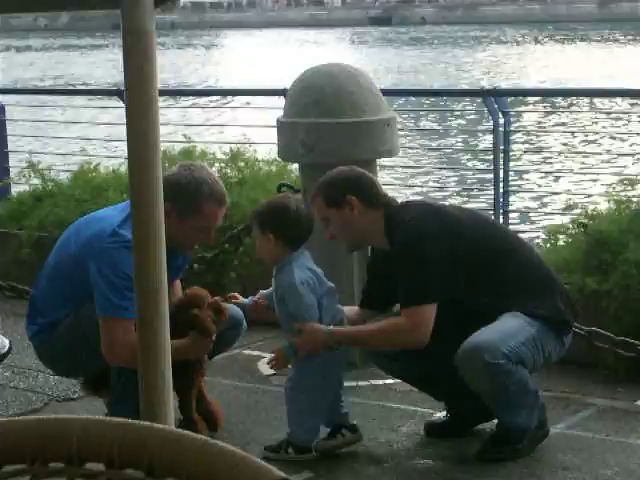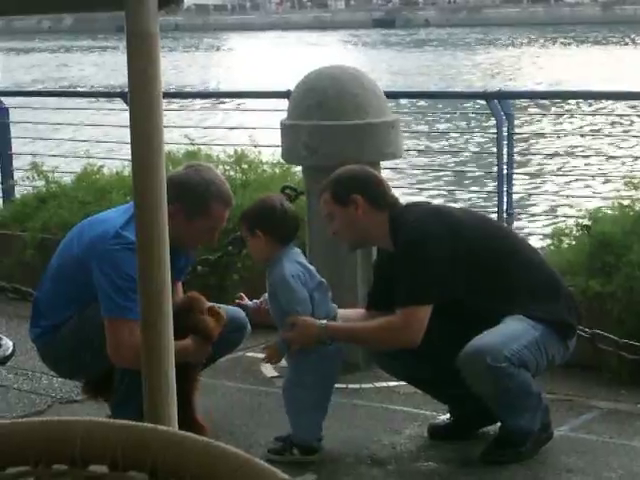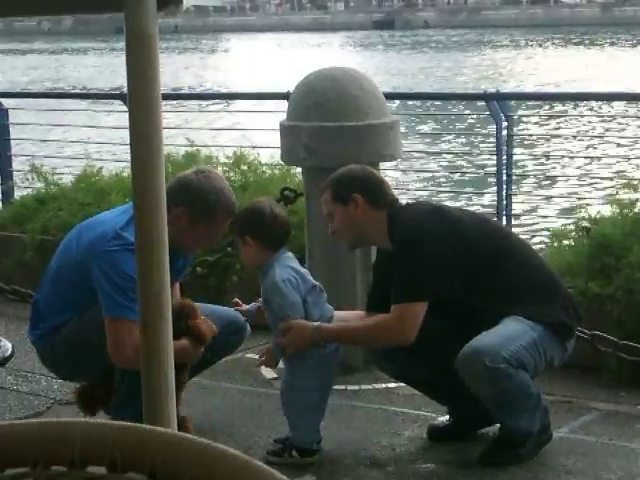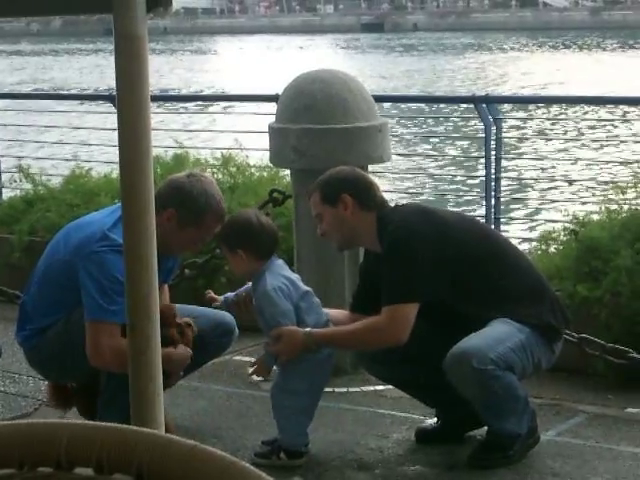
dt=0.4s
person 1, frame 1
left shoulder: (418, 230)
right shoulder: (388, 245)
left elbow: (416, 331)
right elbow: (367, 314)
left wrist: (329, 336)
left hip: (538, 317)
right hip: (479, 317)
left knee: (479, 353)
right knee: (384, 340)
left ankle: (527, 421)
right ankle: (470, 405)
person 1, frame 2
left shoulder: (422, 231)
right shoulder: (395, 244)
left elbow: (408, 331)
right elbow: (375, 316)
left wrist: (322, 331)
right wrist: (310, 315)
left hip: (542, 319)
right hip: (485, 318)
left knee: (482, 357)
right knee: (385, 343)
left ankle: (529, 424)
right ankle: (473, 407)
person 1, frame 3
left shoulder: (419, 230)
right shoulder: (394, 245)
left elbow: (403, 328)
right elbow: (374, 317)
left wrist: (317, 334)
left hip: (542, 321)
right hip: (484, 320)
left knee: (480, 358)
right knee: (384, 346)
left ankle: (529, 426)
right ankle: (473, 408)
person 1, frame 4
left shoulder: (408, 231)
right shoulder: (381, 247)
left elbow: (394, 329)
right elbow: (359, 318)
left wrist: (309, 339)
left hip: (529, 323)
left knee: (468, 359)
right knee: (372, 346)
left ankle: (517, 427)
right ankle: (460, 411)
person 2, frame 1
left shoulder: (294, 278)
right shoulder: (292, 263)
left elbow: (309, 323)
right elbow: (277, 293)
left wrist: (288, 352)
right wrist: (250, 302)
left knee: (301, 391)
right knee: (320, 390)
left ankle: (301, 444)
right ankle: (342, 427)
person 2, frame 2
left shoulder: (286, 273)
right shoulder: (287, 261)
left elbow: (302, 319)
left wrist: (281, 347)
left hip: (316, 345)
right hip: (317, 343)
left knee: (301, 391)
right knee: (301, 391)
left ankle: (305, 445)
right ankle: (306, 435)
person 2, frame 3
left shoulder: (278, 278)
right shoulder: (281, 264)
left elbow: (295, 323)
left wrist: (276, 351)
right wrist: (251, 309)
left hip: (314, 347)
right hip: (316, 343)
left knee: (297, 393)
right knee: (300, 393)
left ankle: (304, 447)
right ankle: (305, 436)
person 2, frame 4
left shoulder: (271, 288)
right shoulder: (269, 271)
right elbow: (251, 289)
left wrist: (268, 360)
right wrist: (225, 300)
left hip: (310, 350)
left knee: (287, 395)
right knee: (289, 394)
left ankle: (292, 449)
right ankle: (292, 438)
person 3, frame 1
left shoulder: (175, 230)
right shoulder: (118, 245)
left elbow: (171, 283)
right elbow: (117, 349)
right wrist: (186, 347)
left knee: (230, 321)
left ankle: (135, 387)
right ankle: (124, 418)
person 3, frame 2
left shoulder: (177, 232)
right shoulder: (122, 247)
left elbow: (173, 287)
right elbow: (123, 351)
right wrist: (189, 349)
left hip: (123, 322)
left knee: (234, 324)
left ankle: (140, 389)
right ankle: (128, 421)
person 3, frame 3
left shoulder: (173, 230)
right shoulder: (121, 248)
left elbow: (170, 286)
right elbow: (124, 350)
right wrist: (185, 349)
left hip: (118, 319)
left knee: (233, 325)
left ankle: (138, 390)
right ankle: (127, 422)
person 3, frame 4
left shoulder: (162, 232)
right shoulder: (109, 250)
left elbow: (159, 286)
right elbow: (103, 352)
right wrist: (169, 358)
left hip: (108, 322)
left knee: (221, 328)
left ankle: (128, 394)
right ankle: (116, 422)
